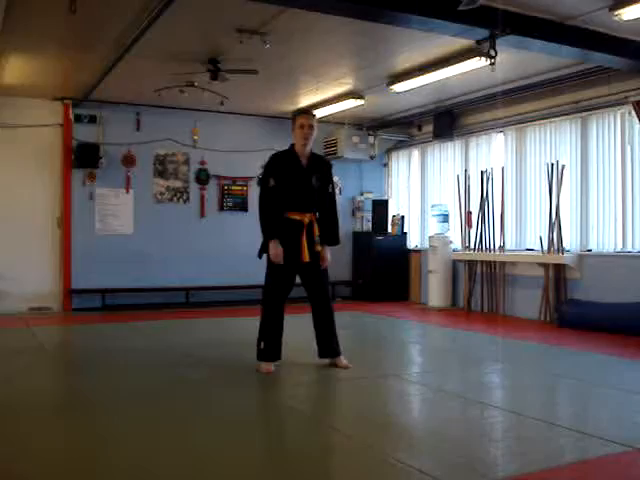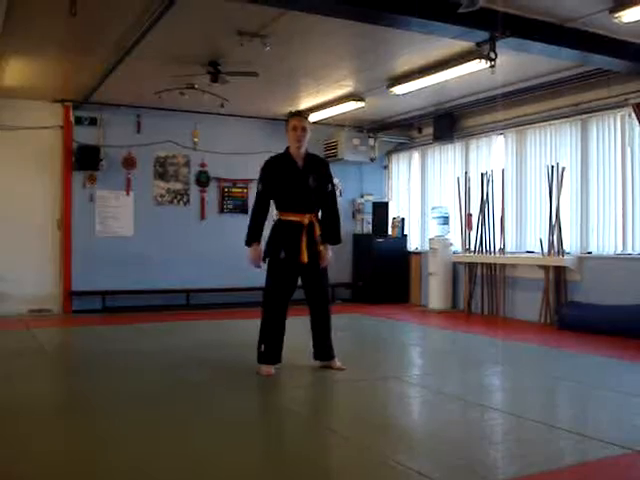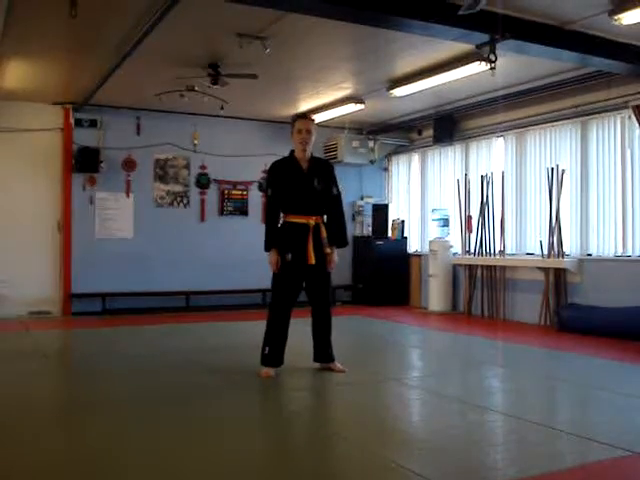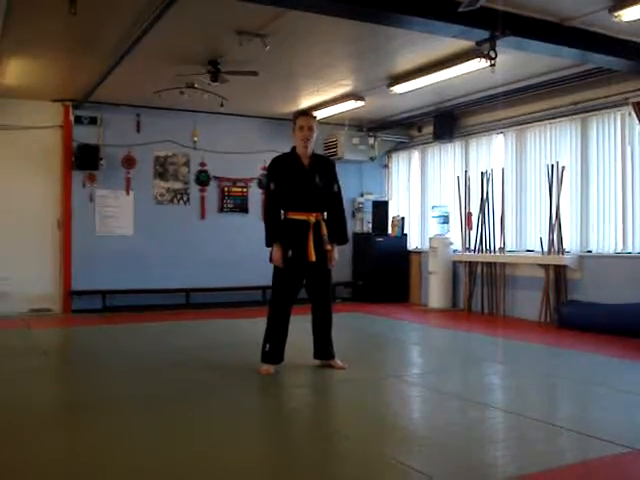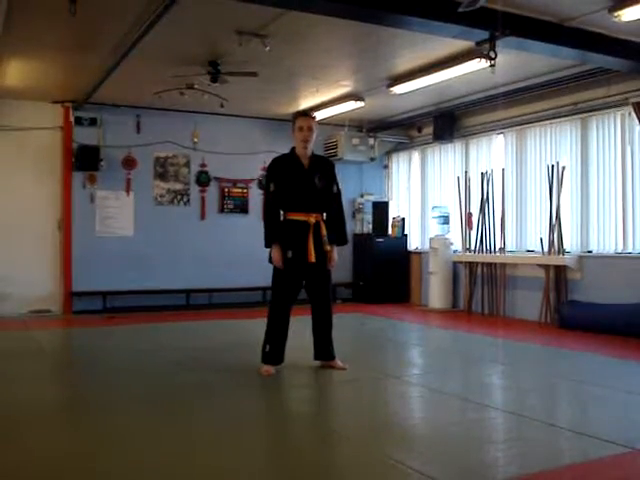
dt=0.4s
person 1, frame 1
left shoulder: (323, 166)
right shoulder: (277, 162)
left elbow: (329, 208)
right elbow: (267, 203)
left wrist: (328, 244)
right wrist: (272, 239)
left hip: (313, 236)
right hip: (284, 234)
left knee: (322, 298)
right knee: (274, 298)
left ankle: (332, 352)
right ankle: (267, 356)
person 1, frame 2
left shoulder: (321, 166)
right shoulder: (274, 165)
left elbow: (330, 206)
right elbow: (261, 205)
left wrist: (328, 243)
right wrist: (254, 242)
left hip: (314, 236)
right hip: (285, 235)
left knee: (320, 299)
right knee: (276, 299)
left ankle: (325, 355)
right ankle: (267, 358)
person 1, frame 3
left shoulder: (325, 169)
right shoulder: (279, 169)
left elbow: (335, 209)
right elbow: (271, 211)
left wrist: (334, 246)
right wrist: (272, 248)
left hip: (319, 240)
right hip: (290, 238)
left knee: (322, 301)
right knee: (281, 302)
left ankle: (325, 357)
right ankle: (270, 360)
person 1, frame 4
left shoulder: (327, 166)
right shoulder: (280, 164)
left elbow: (336, 206)
right elbow: (272, 207)
left wrist: (335, 243)
right wrist: (275, 243)
left hip: (319, 237)
right hip: (291, 235)
left knee: (322, 298)
right knee: (282, 299)
left ankle: (325, 354)
right ankle: (270, 357)
person 1, frame 5
left shoulder: (326, 166)
right shoulder: (279, 165)
left elbow: (335, 207)
right elbow: (271, 208)
left wrist: (334, 244)
right wrist: (274, 244)
left hip: (319, 239)
right hip: (290, 236)
left knee: (322, 299)
right knee: (281, 300)
left ankle: (326, 355)
right ankle: (271, 357)
